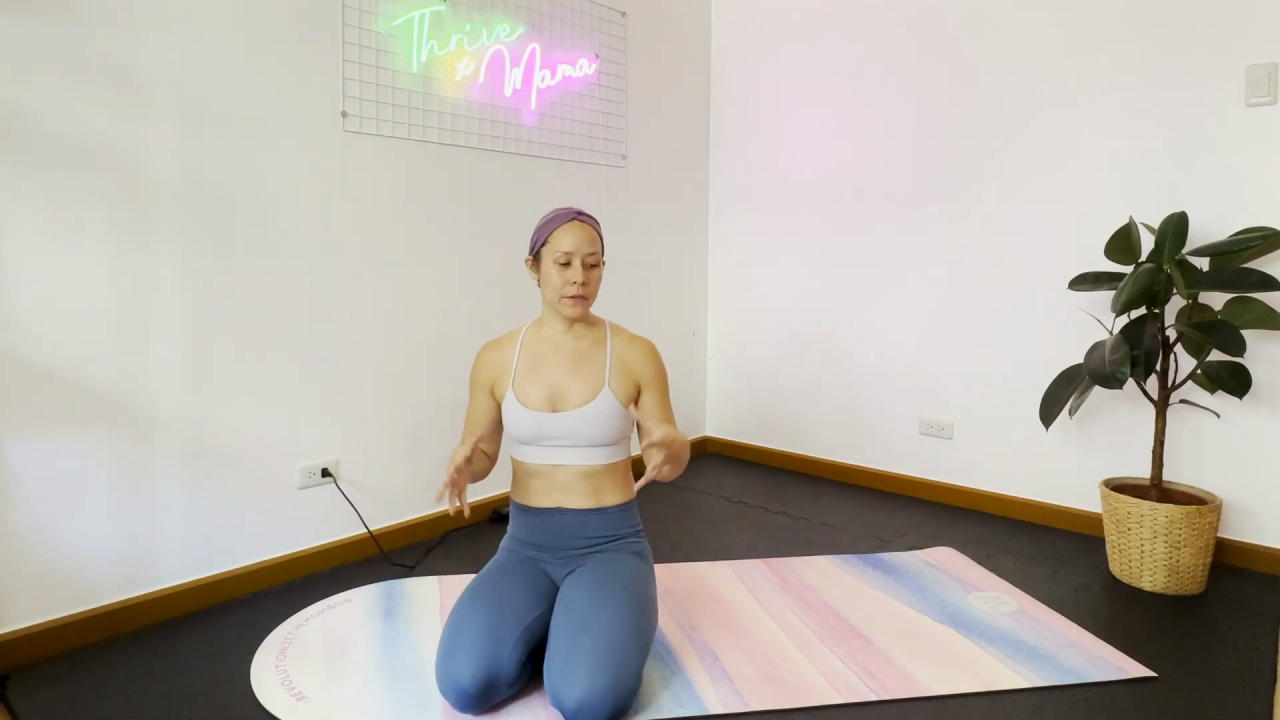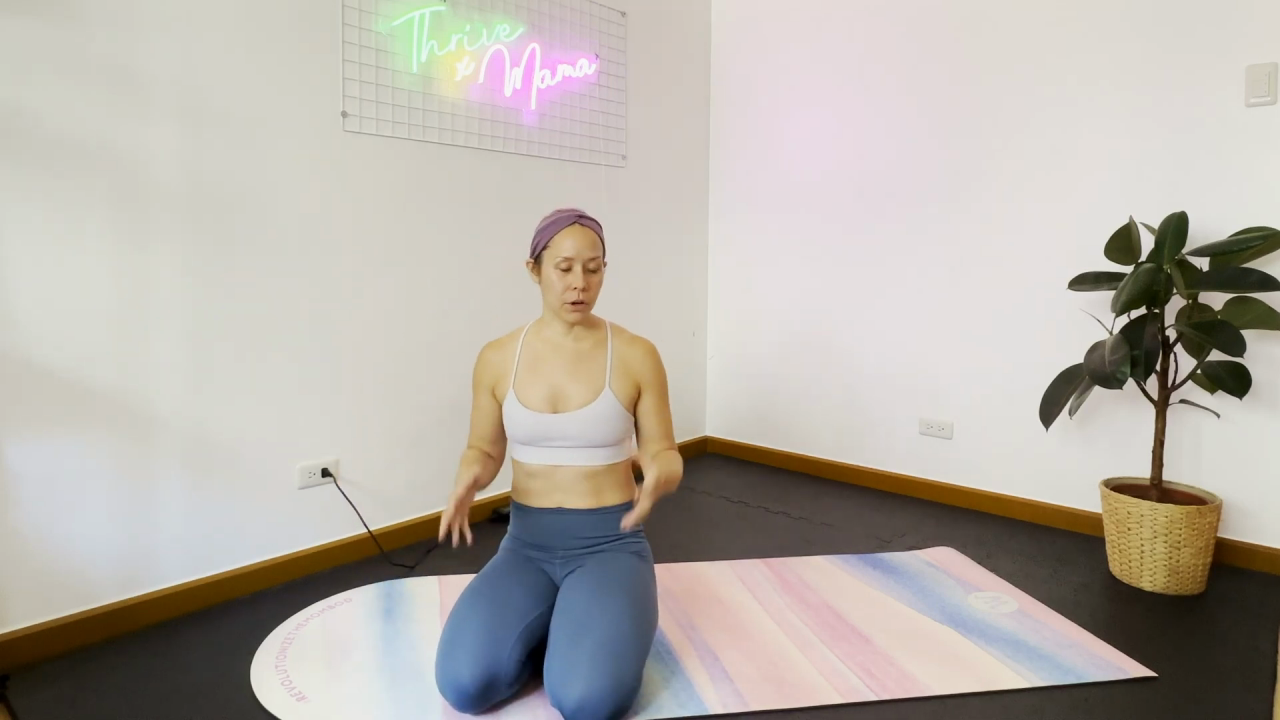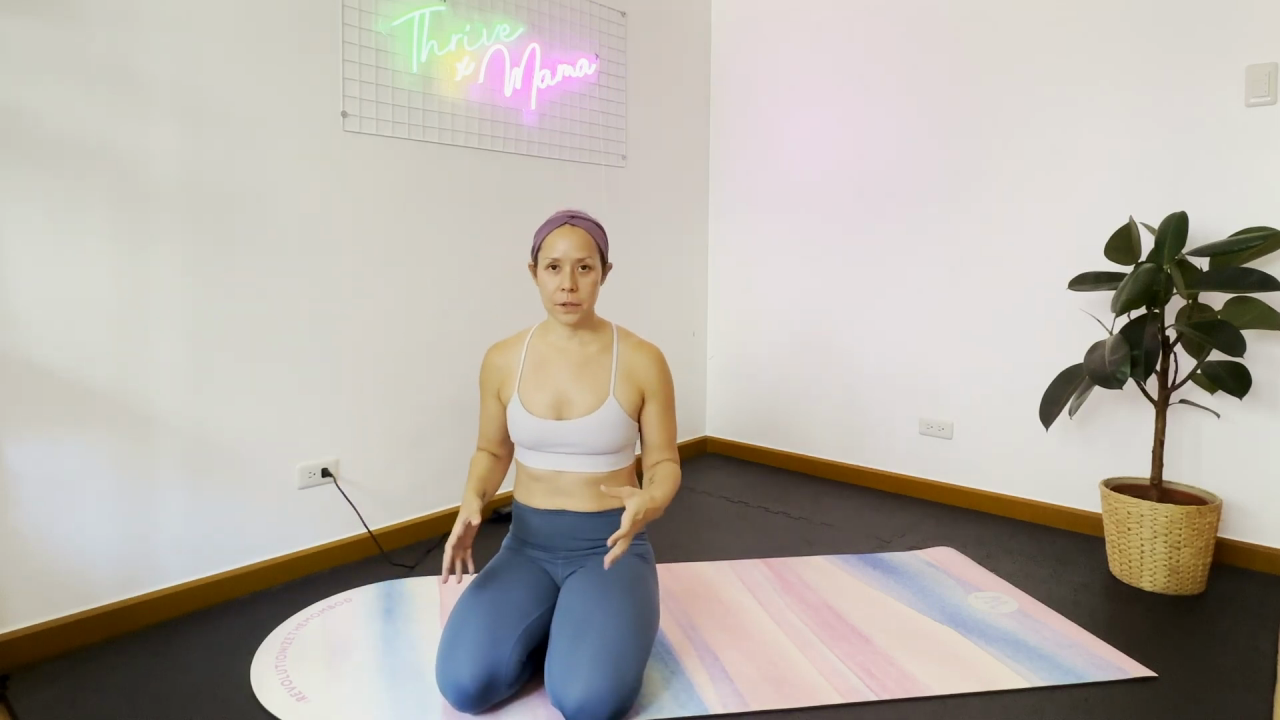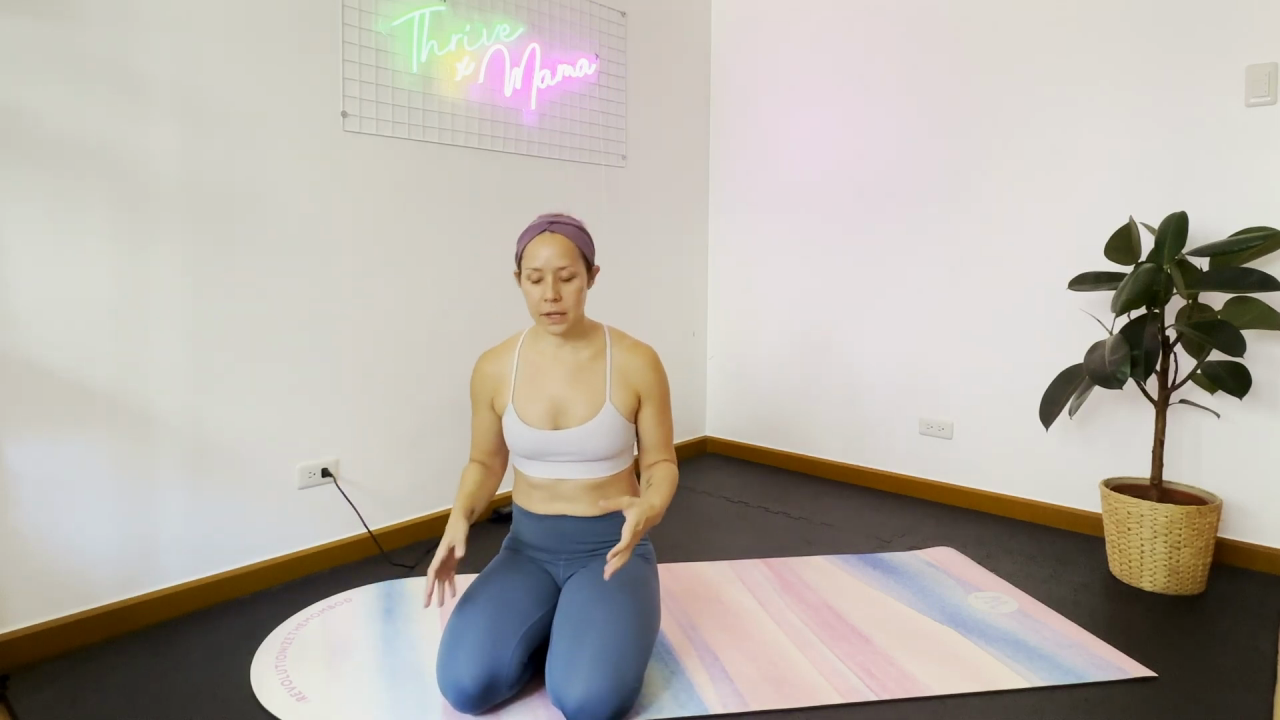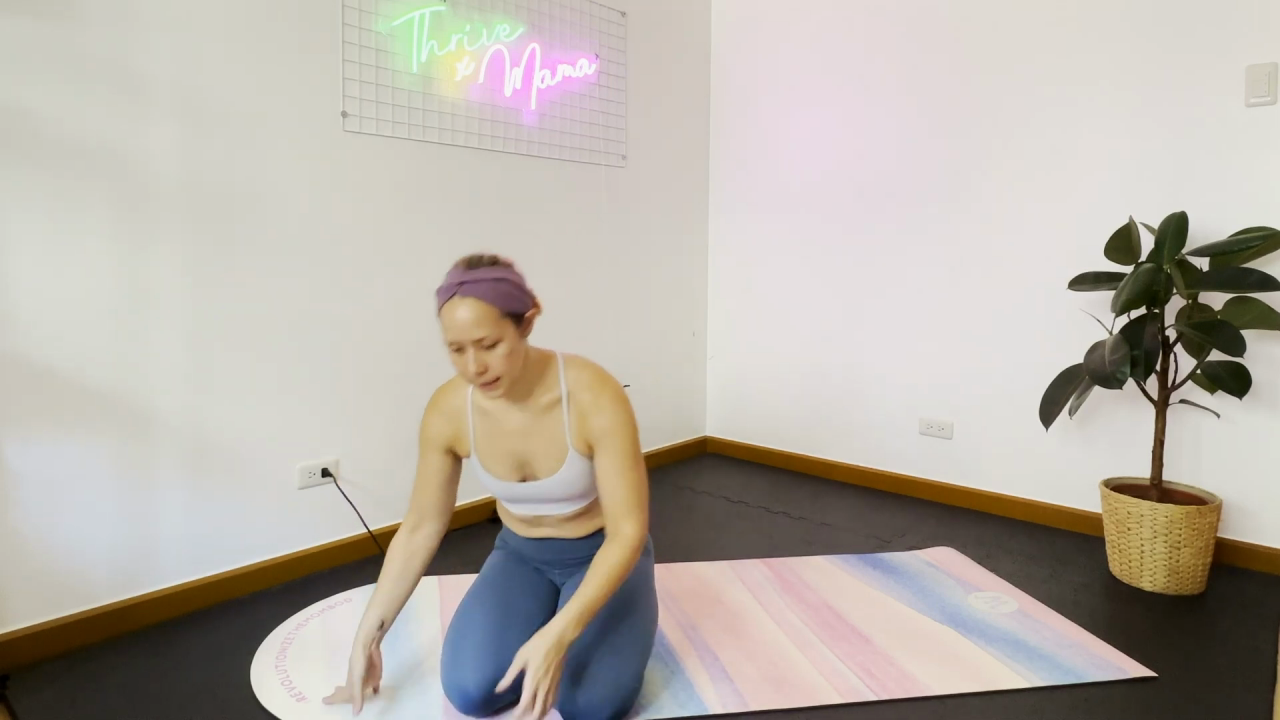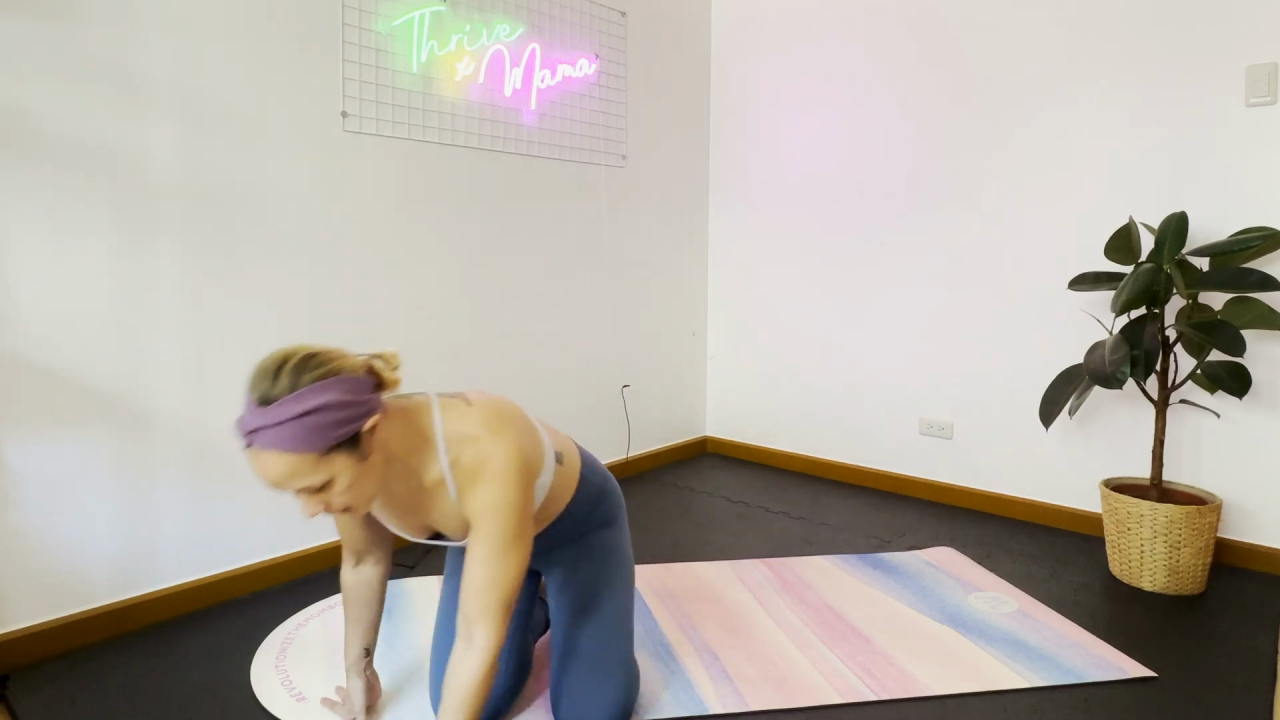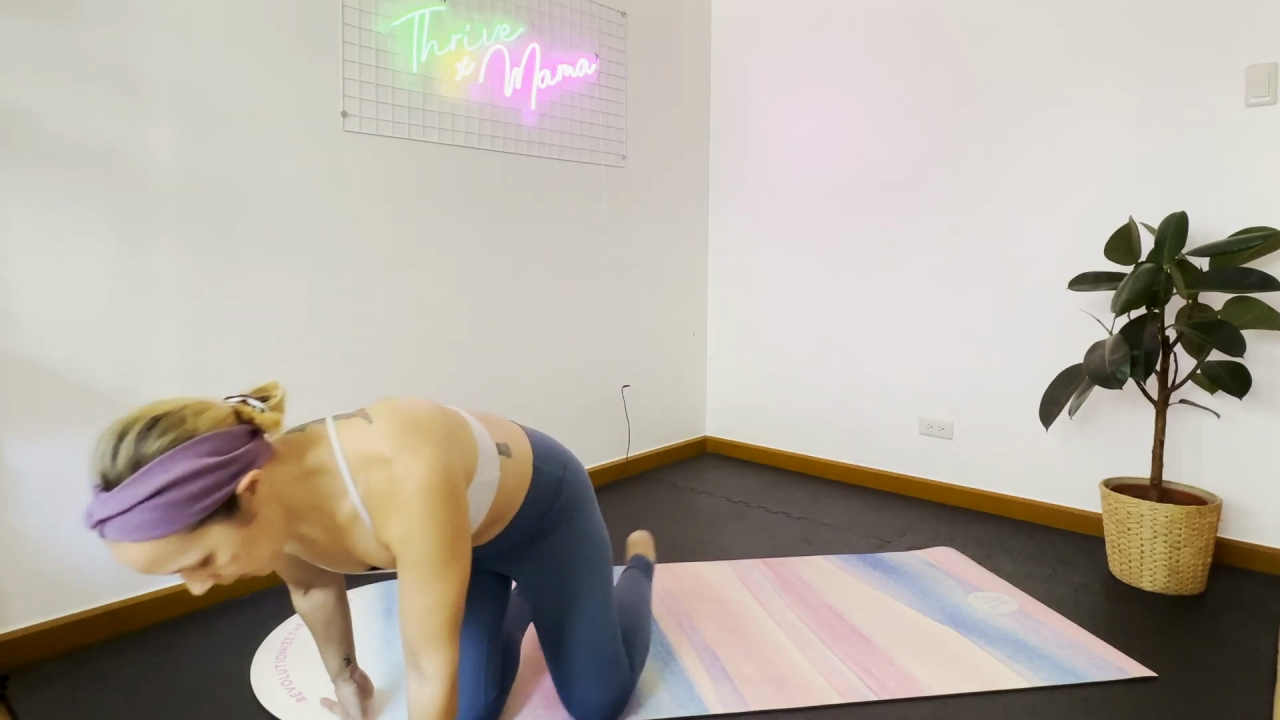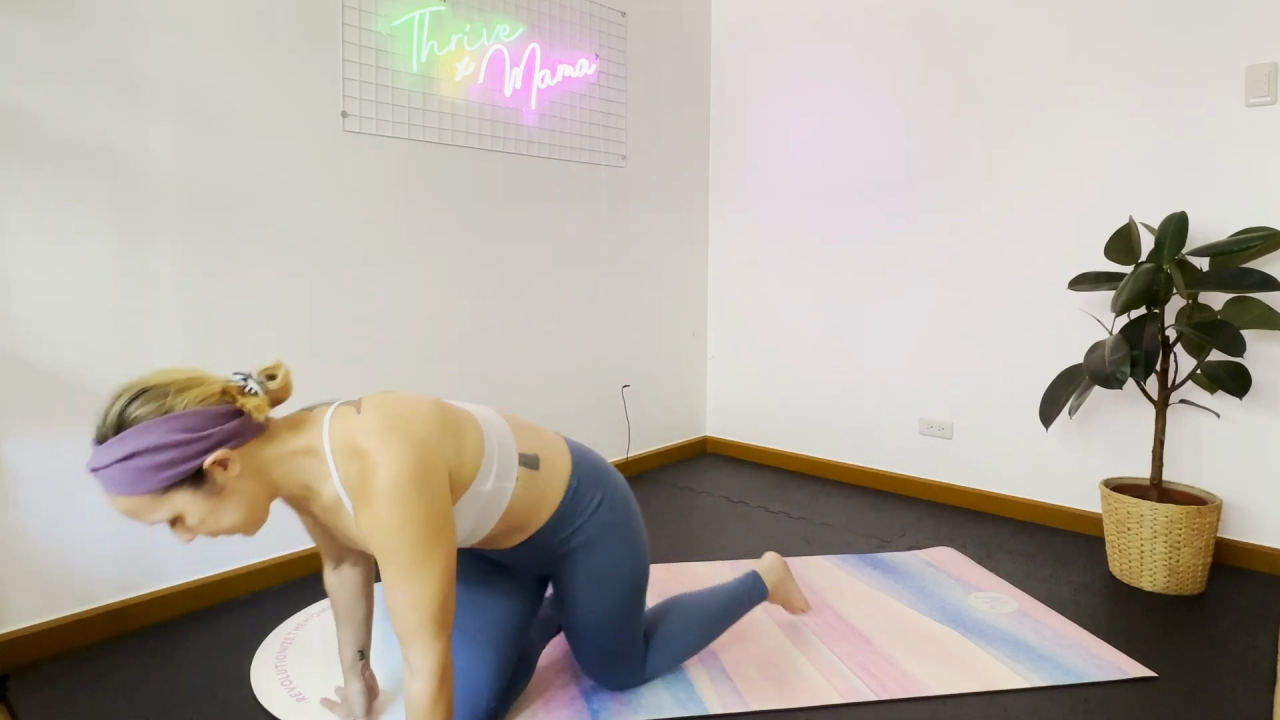
dt=0.4s
person 1, frame 1
left shoulder: (636, 354)
right shoulder: (496, 357)
left elbow: (662, 464)
right elbow: (480, 455)
left wrist: (674, 450)
right wrist: (462, 469)
left hip: (610, 544)
right hip: (527, 545)
left ankle: (602, 626)
right ankle: (553, 630)
person 1, frame 2
left shoulder: (636, 354)
right shoulder: (497, 357)
left elbow: (661, 454)
right elbow: (484, 451)
left wrist: (663, 476)
right wrist: (467, 482)
left hip: (611, 545)
right hip: (527, 543)
left ankle: (601, 630)
right ankle: (551, 630)
person 1, frame 3
left shoulder: (642, 361)
right shoulder: (503, 360)
left elbow: (663, 463)
left wrist: (650, 502)
right wrist: (472, 500)
left hip: (610, 547)
right hip: (529, 545)
left ankle: (605, 627)
right ankle: (552, 632)
person 1, frame 4
left shoulder: (634, 362)
right shoulder: (493, 367)
left elbow: (661, 464)
right elbow: (482, 462)
left wrist: (645, 510)
right wrist: (458, 520)
left hip: (611, 548)
right hip: (529, 546)
left ankle: (598, 627)
right ankle: (549, 629)
person 1, frame 5
left shoulder: (595, 394)
right shoulder: (448, 410)
left elbow: (630, 528)
right elbow: (420, 527)
left wrist: (557, 638)
right wrist: (367, 639)
left hip: (605, 552)
right hip: (522, 555)
left ankle: (574, 623)
right ankle: (538, 618)
person 1, frame 6
left shoulder: (487, 454)
right shoulder: (345, 462)
left elbow: (480, 637)
right elbow: (363, 563)
right wrist: (358, 673)
left hip: (580, 525)
right hip: (481, 535)
left ankle: (558, 606)
right ankle: (537, 609)
person 1, frame 7
left shoulder: (403, 475)
right shoulder: (259, 503)
left elbow: (436, 670)
right elbow: (315, 586)
left hip: (543, 507)
right hip: (458, 528)
left ankle: (637, 562)
right ankle: (525, 603)
person 1, frame 8
left shoulder: (386, 470)
right shoulder: (295, 462)
left elbow: (429, 659)
right elbow: (344, 567)
left hip: (584, 519)
right hip: (500, 536)
left ankle: (759, 580)
right ankle: (557, 609)
